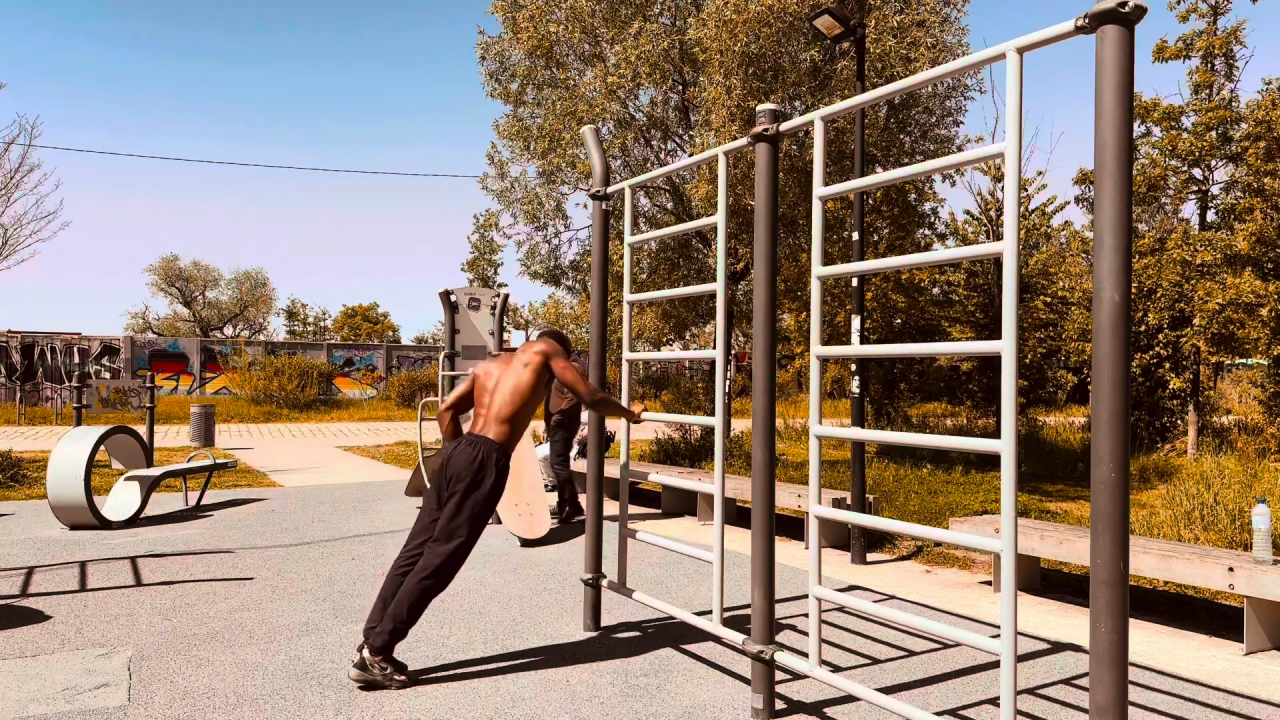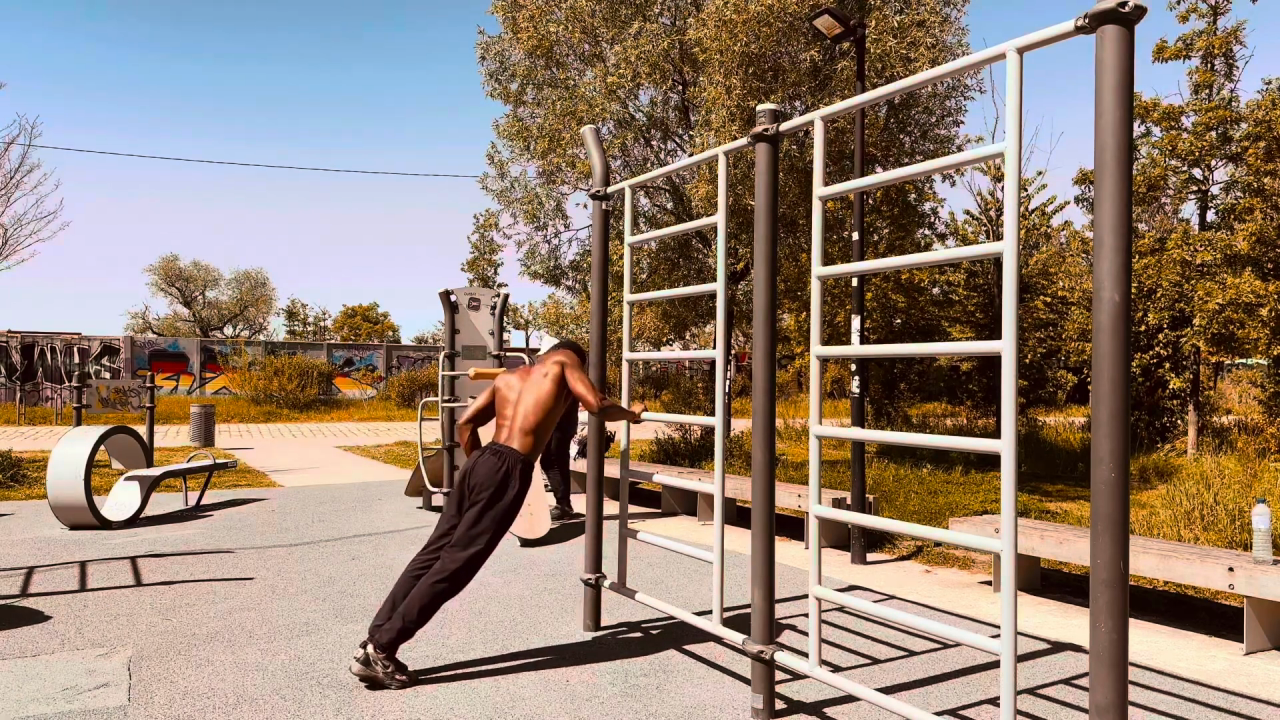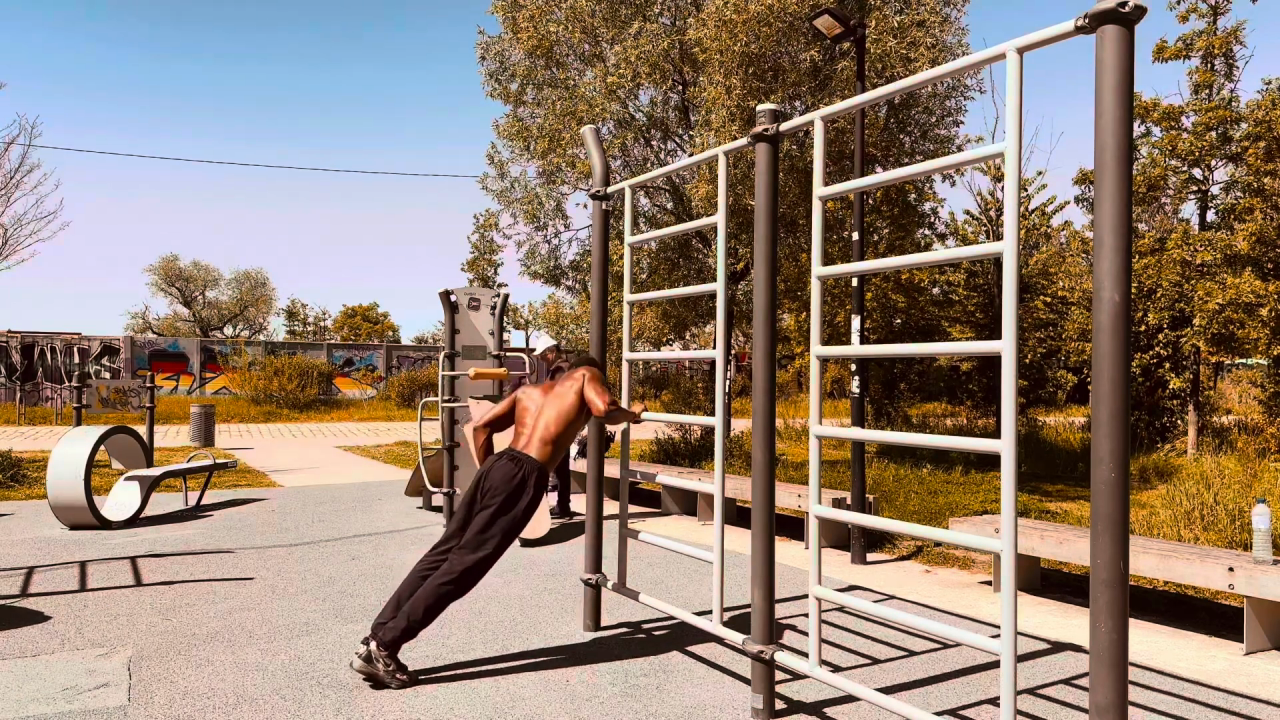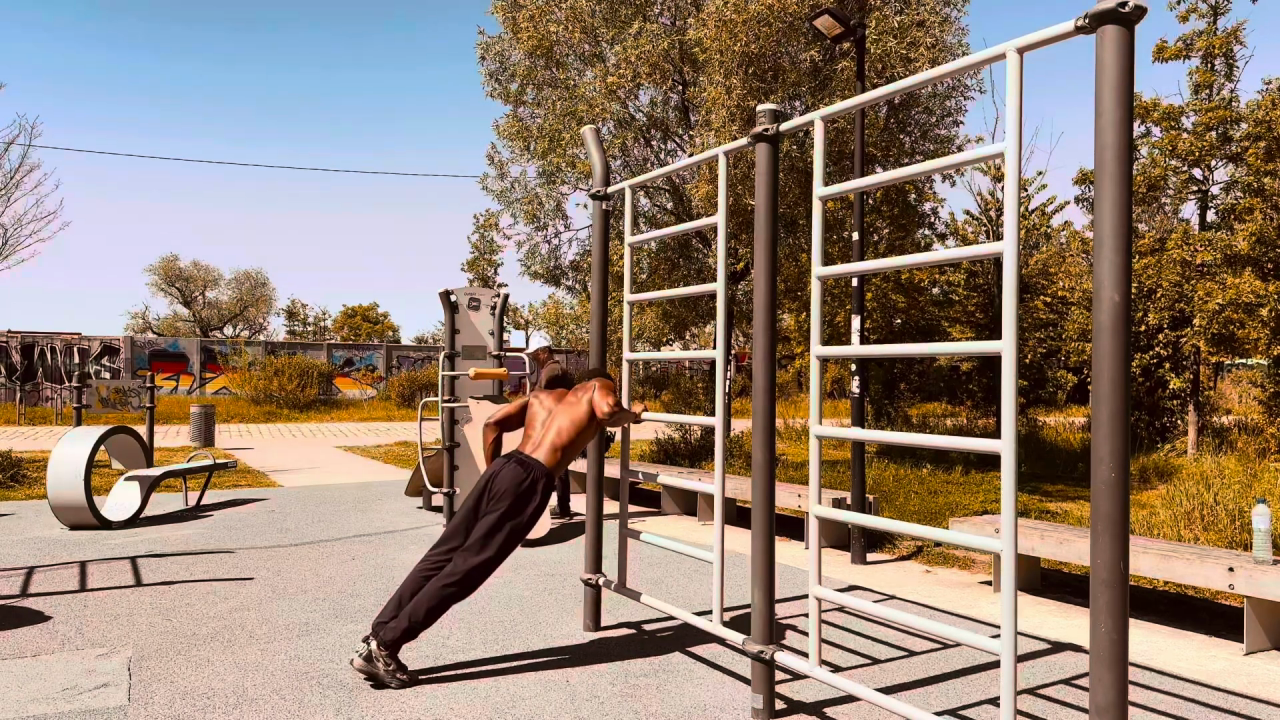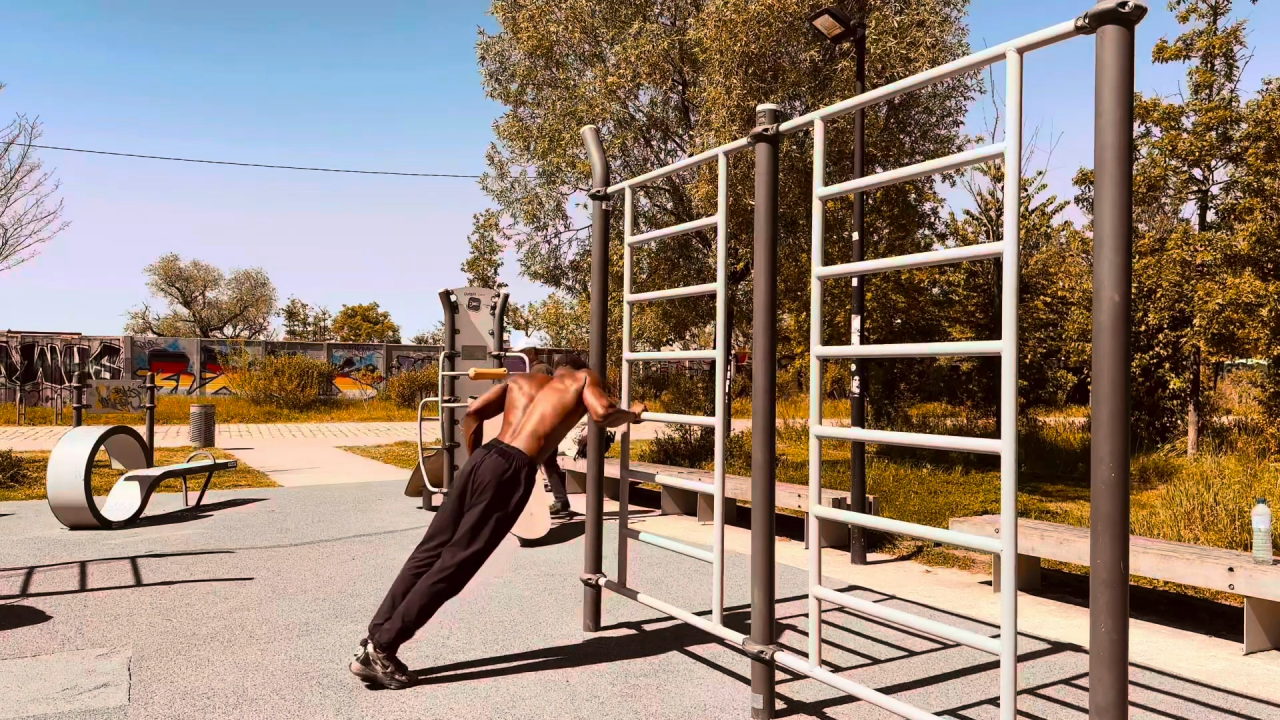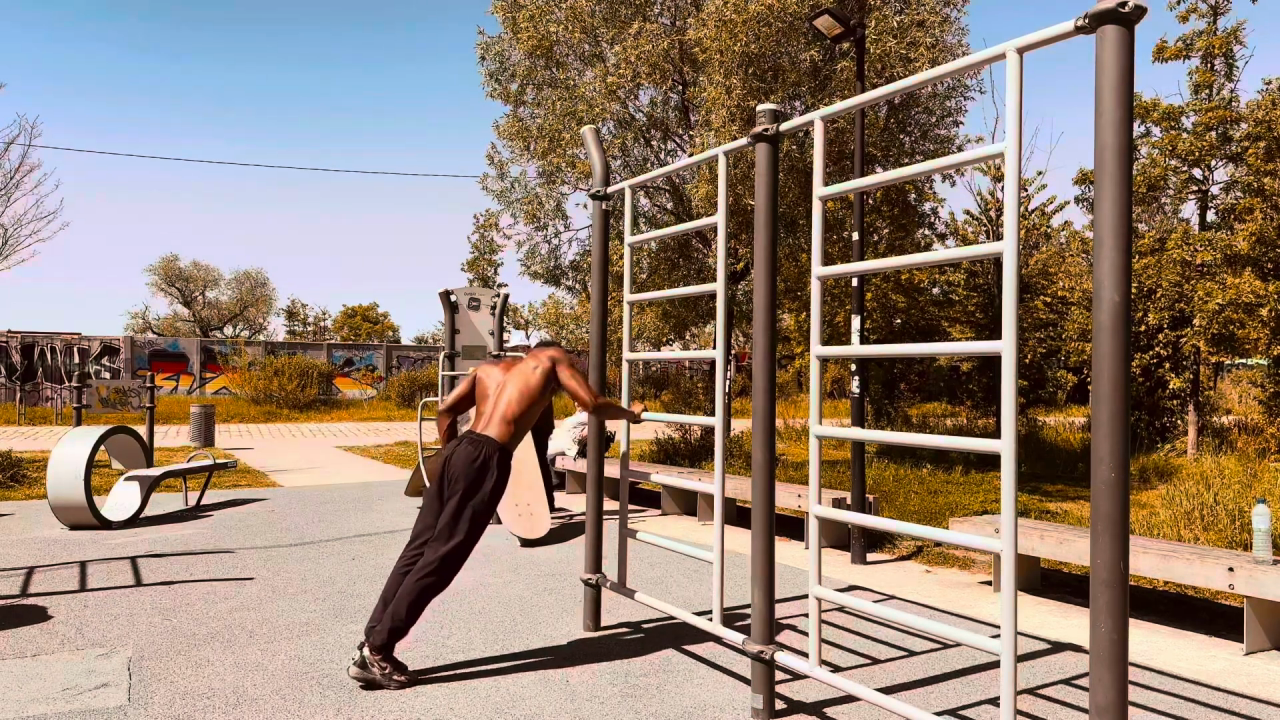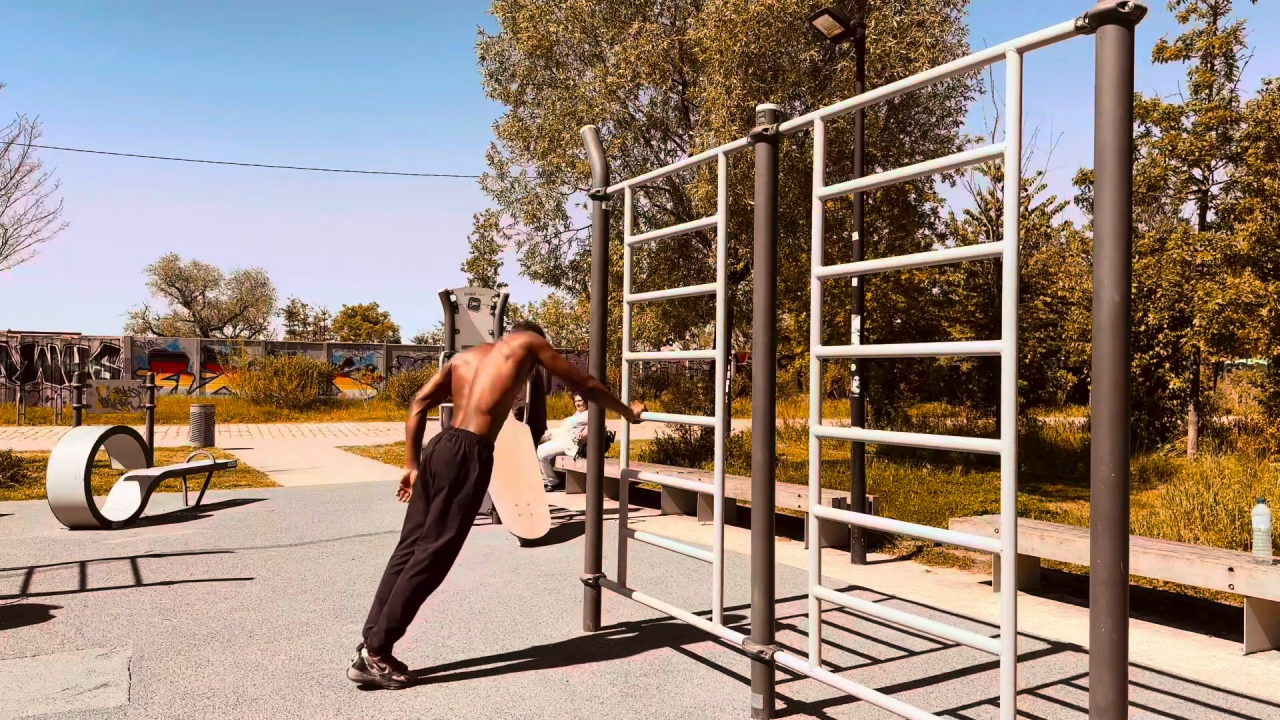
dt=0.3s
person 1, frame 1
left shoulder: (488, 364)
right shoulder: (546, 348)
left elbow: (447, 410)
right elbow: (591, 397)
right wrist: (630, 413)
left hip: (458, 452)
right hip: (486, 461)
left knee: (416, 553)
right knee: (439, 561)
left ankle: (372, 647)
right ankle: (375, 653)
person 1, frame 2
left shoulder: (507, 377)
right shoulder: (564, 359)
left elbow: (465, 423)
right elbow: (597, 406)
right wrist: (630, 413)
left hip: (482, 460)
right hip: (510, 469)
left knee: (432, 555)
right knee: (455, 564)
left ankle: (375, 644)
right ankle: (380, 650)
person 1, frame 3
left shoulder: (529, 389)
right shoulder: (586, 373)
left elbow: (482, 427)
right elbow: (604, 410)
right wrist: (631, 414)
left hip: (498, 466)
right hip: (524, 477)
left knee: (441, 555)
right knee: (463, 565)
left ankle: (376, 641)
right ankle: (383, 648)
person 1, frame 4
left shoulder: (542, 394)
right shoulder: (600, 386)
left elbow: (492, 424)
right elbow: (608, 412)
right wrist: (632, 414)
left hip: (504, 468)
right hip: (530, 481)
left knee: (440, 557)
right knee: (466, 568)
left ankle: (377, 640)
right ankle: (383, 648)
person 1, frame 5
left shoulder: (521, 380)
right shoulder: (584, 377)
left elbow: (473, 414)
right elbow: (603, 414)
right wrist: (631, 414)
left hip: (484, 458)
right hip: (513, 470)
left knee: (429, 553)
right knee: (455, 563)
left ankle: (374, 643)
right ankle: (379, 650)
person 1, frame 6
left shoulder: (489, 367)
right shoulder: (554, 356)
left elbow: (445, 413)
right elbow: (593, 404)
right wrist: (629, 413)
left hip: (459, 450)
right hip: (488, 460)
left knee: (418, 551)
right knee: (439, 560)
left ankle: (371, 648)
right ankle: (375, 653)
person 1, frame 7
left shoulder: (464, 357)
right shoulder: (529, 341)
left elbow: (418, 404)
right elbow: (586, 385)
left wrist: (412, 464)
right wrist: (627, 411)
left hip: (440, 445)
right hip: (469, 453)
left knee: (410, 549)
right knee: (431, 556)
left ankle: (370, 648)
right ankle: (374, 654)
